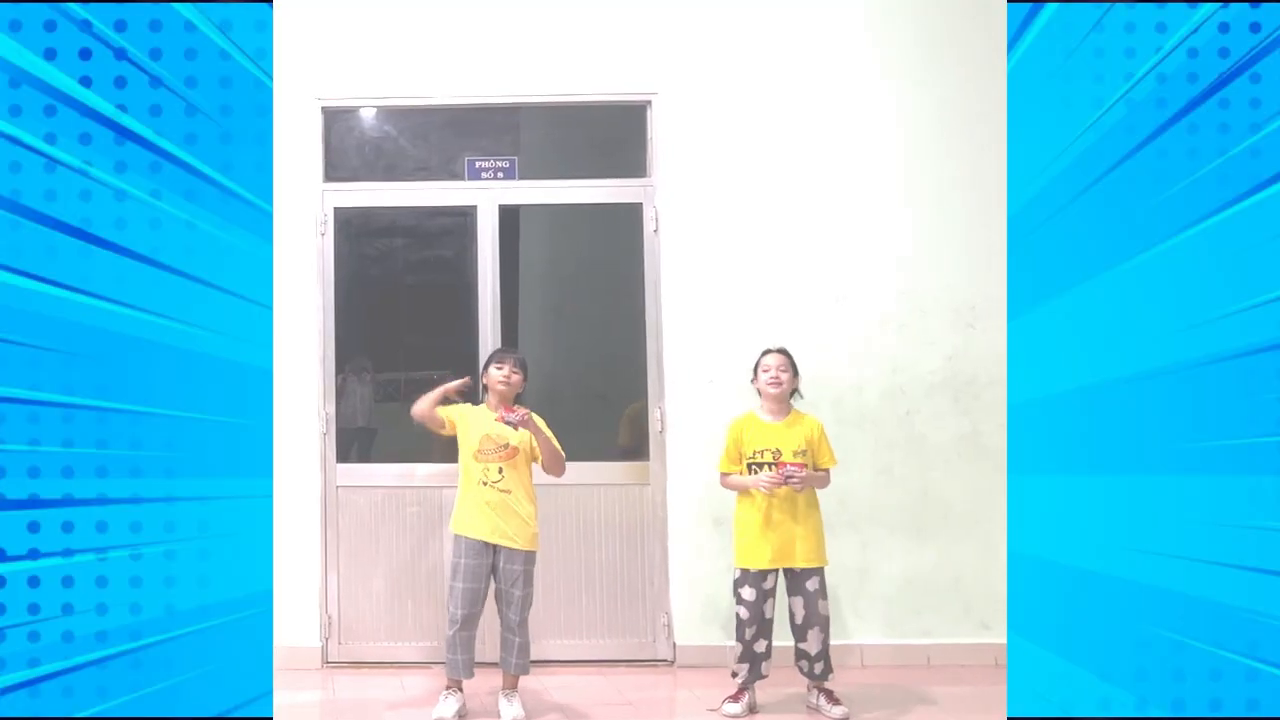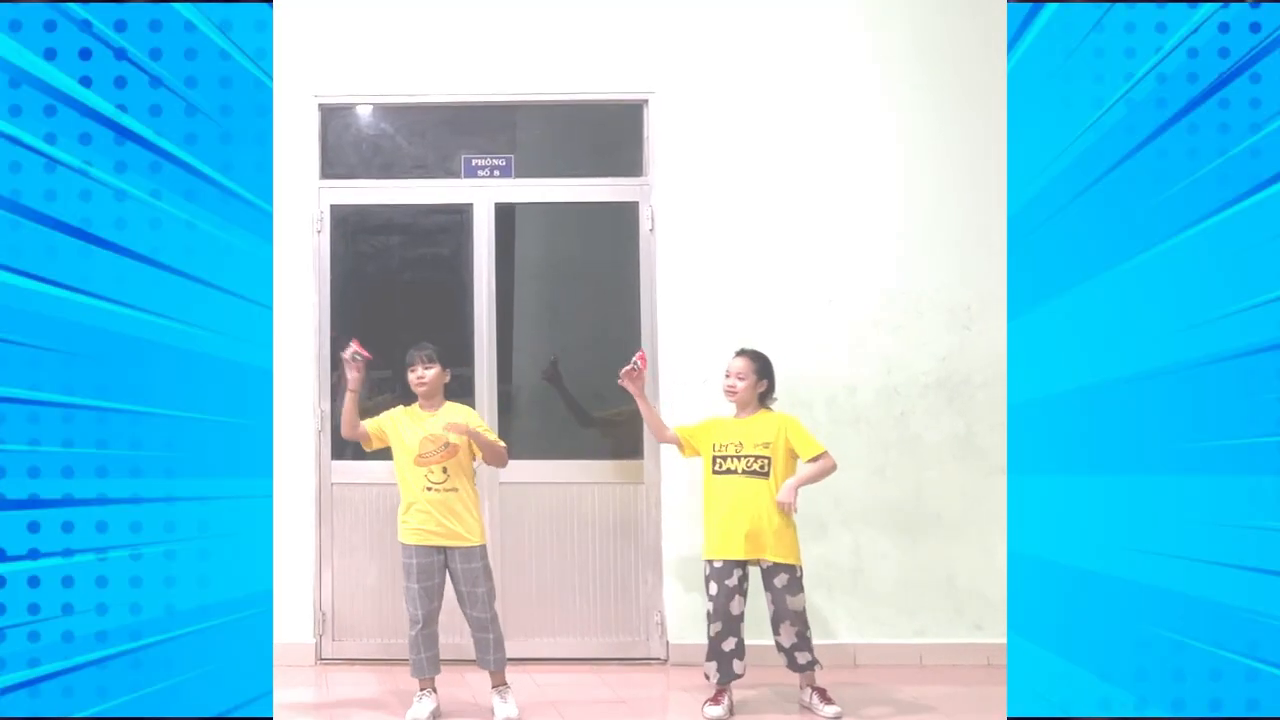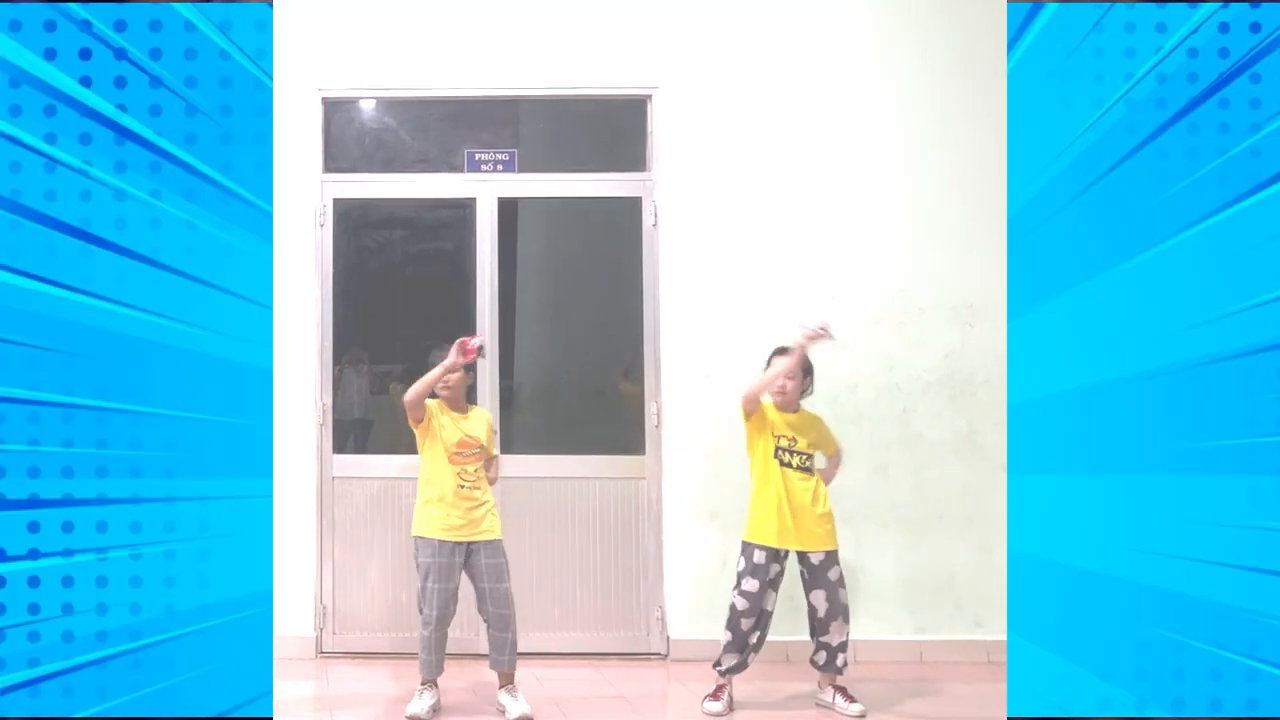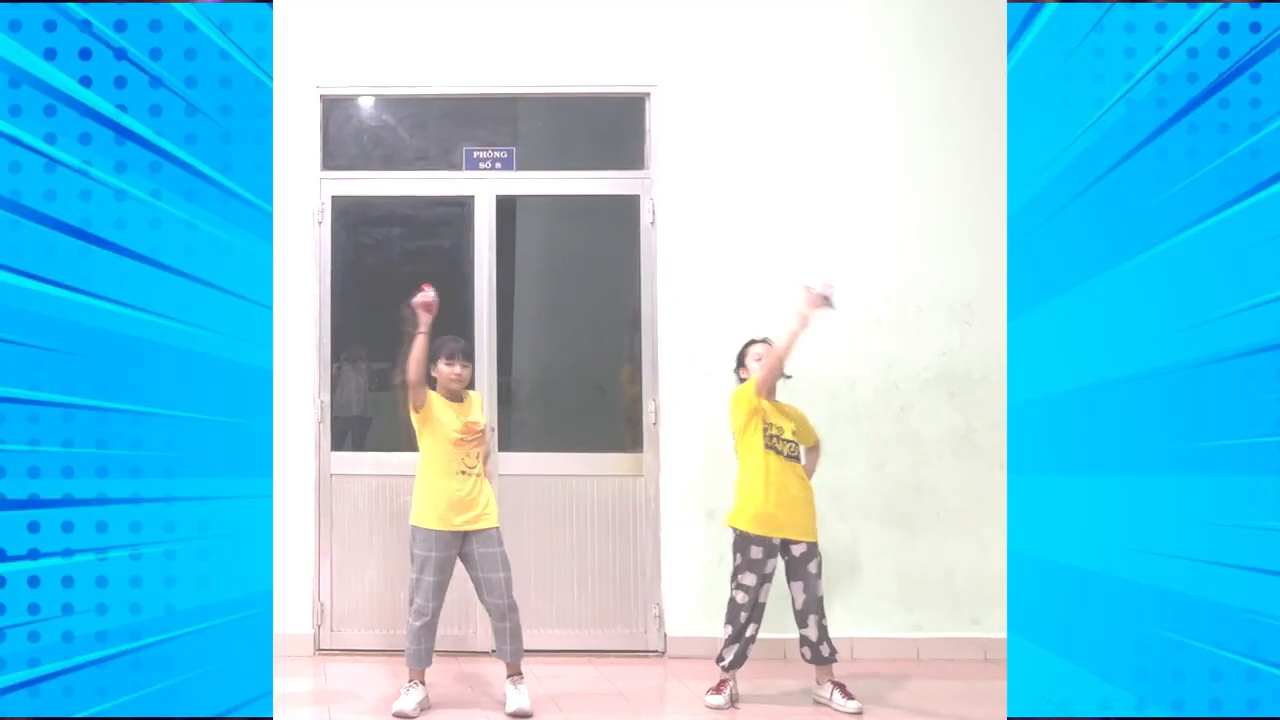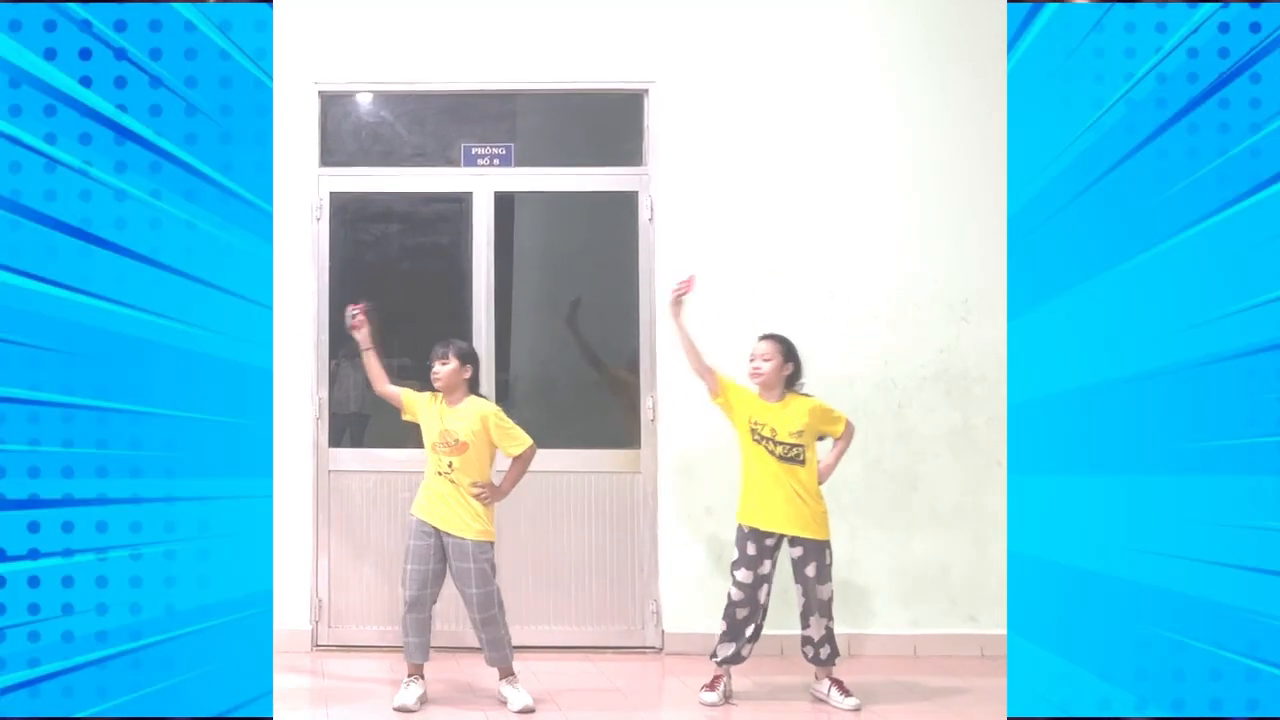
dt=1s
person 1, frame 1
left shoulder: (810, 426)
right shoulder: (741, 426)
left elbow: (825, 478)
right elbow: (725, 478)
left wrist: (808, 479)
right wrist: (754, 481)
left hip: (802, 541)
right hip: (757, 541)
left knee: (812, 615)
right knee: (751, 616)
left ankle: (817, 687)
right ankle: (745, 687)
person 1, frame 2
left shoulder: (783, 425)
right shoulder: (712, 429)
left elbow: (827, 463)
right elbow: (663, 434)
left wrist: (793, 483)
right wrist: (639, 394)
left hip: (774, 539)
right hip: (725, 542)
left knee: (789, 613)
right knee: (722, 615)
left ankle: (809, 686)
right ankle: (722, 688)
person 1, frame 3
left shoulder: (815, 423)
right shoulder: (756, 414)
left elbow: (834, 454)
right elbow: (752, 393)
left wrist: (826, 477)
right wrist: (797, 349)
left hip: (816, 532)
right hip: (767, 530)
left knee: (831, 607)
right knee: (747, 606)
left ankle: (828, 686)
right ankle: (723, 684)
person 1, frame 4
left shoulder: (792, 414)
right shoulder: (743, 400)
left elbow: (813, 445)
right elbow: (763, 374)
left wrist: (807, 471)
right wrist: (803, 319)
left hip: (799, 522)
right hip: (757, 521)
left knee: (810, 602)
right knee: (745, 600)
left ankle: (825, 683)
right ankle: (727, 679)
person 1, frame 5
left shoulder: (810, 408)
right shoulder: (739, 401)
left elbow: (844, 431)
right elbow: (700, 366)
left wrist: (827, 467)
right wrist: (678, 316)
left hip: (807, 521)
right hip: (757, 521)
left knee: (817, 599)
right knee: (744, 597)
left ankle: (824, 678)
right ankle: (721, 675)
person 2, frame 1
left shoulder: (530, 420)
right shoulder: (465, 415)
left elbow: (557, 469)
right elbow: (419, 413)
left wrist: (534, 429)
right wrist: (452, 387)
left hip: (517, 534)
right hip: (472, 530)
left knee: (514, 616)
right knee: (461, 612)
person 2, frame 2
left shoulder: (465, 415)
right shoulder: (396, 419)
left elbow: (501, 459)
right elbow: (350, 432)
left wrist: (472, 434)
right wrist: (353, 386)
left hip: (465, 533)
right hip: (418, 534)
left knee: (482, 612)
right knee: (421, 616)
left ankle: (500, 688)
person 2, frame 3
left shoulder: (483, 418)
right shoulder: (428, 414)
right elbow: (410, 398)
left wrist: (492, 473)
right wrist: (448, 361)
left hip: (484, 530)
right hip: (437, 530)
left knee: (500, 610)
right knee: (435, 614)
left ankle: (507, 688)
right ankle: (428, 687)
person 2, frame 4
left shoulder: (475, 402)
right shoulder: (425, 405)
right elbow: (412, 378)
left wrist: (483, 454)
right wrist: (423, 327)
left hip: (481, 521)
right hip: (434, 522)
left knee: (501, 599)
right knee: (424, 604)
left ankle: (514, 679)
right ankle: (415, 685)
person 2, frame 5
left shoulder: (485, 412)
right shoulder: (426, 404)
left elbow: (525, 450)
right elbow: (383, 387)
left wrist: (502, 489)
right wrist: (365, 341)
left hip: (470, 524)
right hip: (427, 519)
left knee: (484, 605)
right knee: (416, 598)
left ankle: (507, 679)
right ankle: (415, 679)
